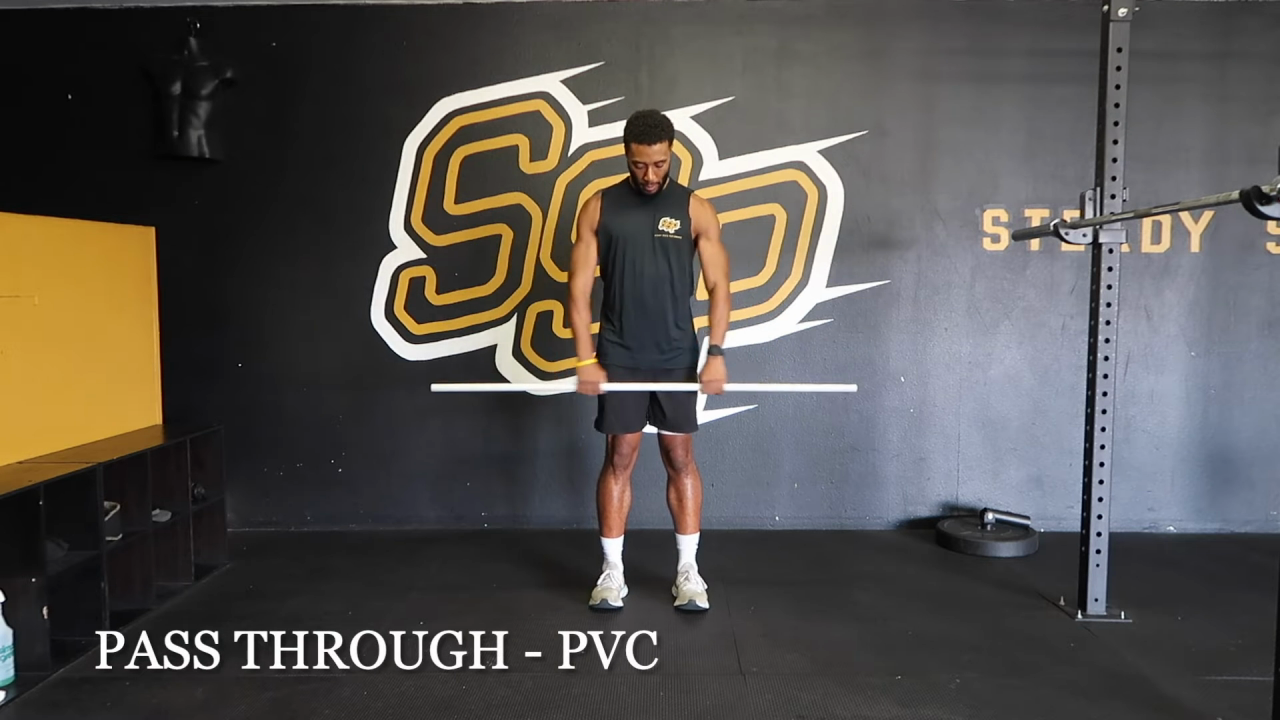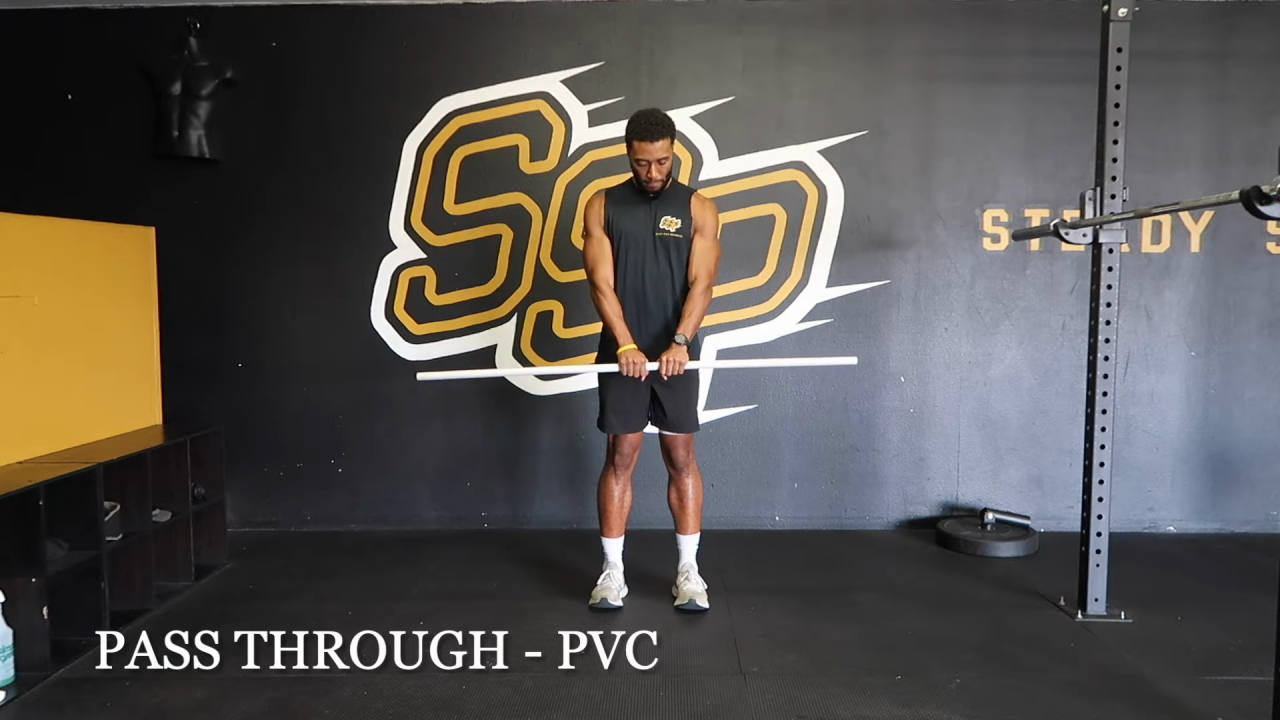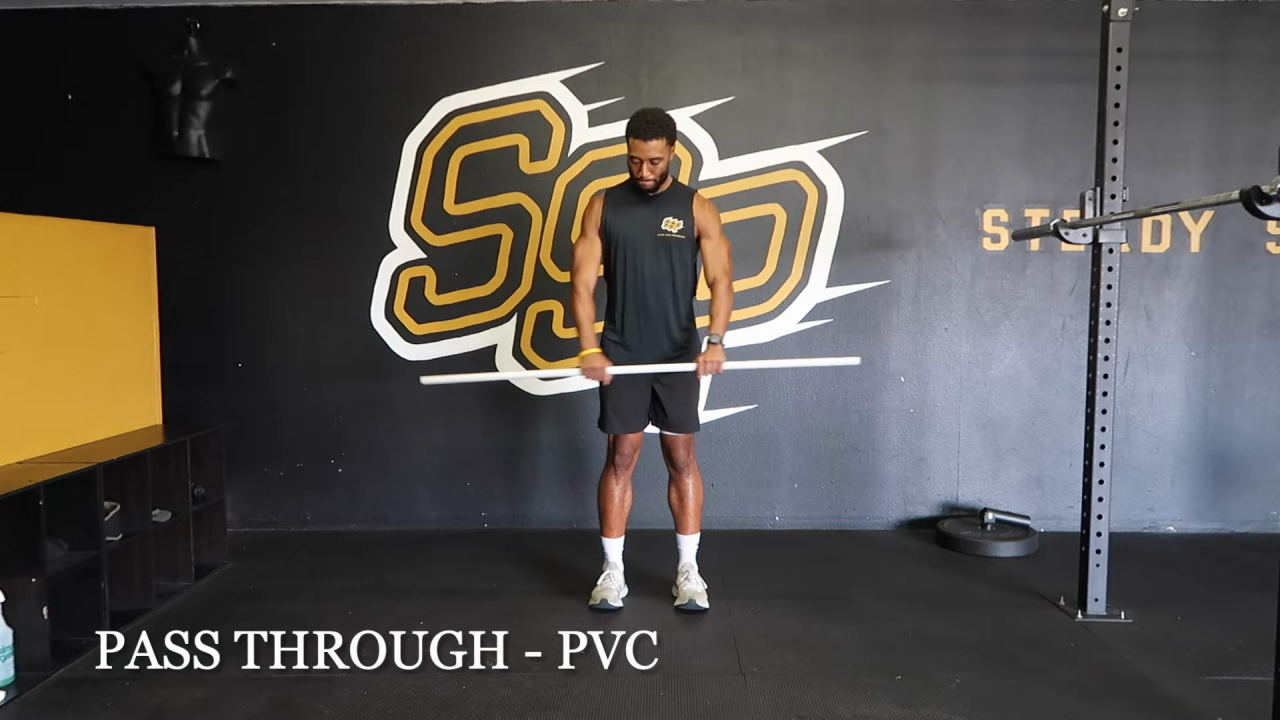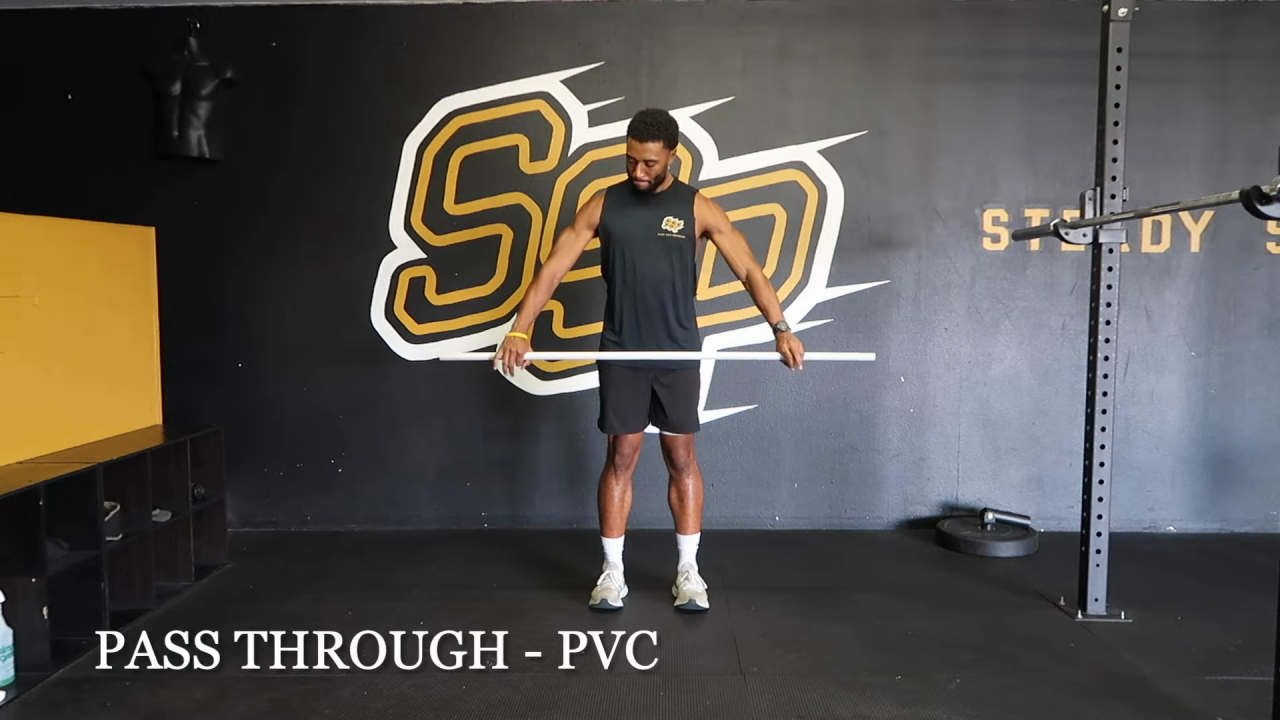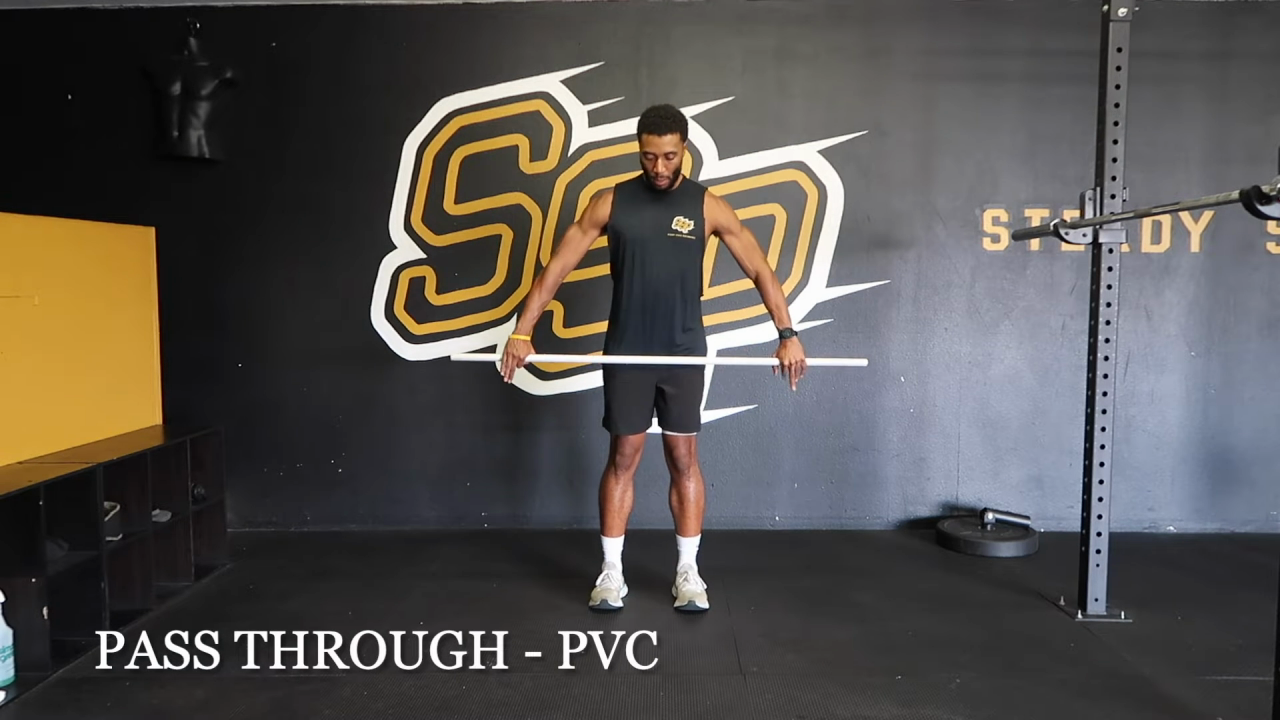
dt=0.5s
person 1, frame 1
left shoulder: (696, 208)
right shoulder: (599, 207)
left elbow: (718, 286)
right elbow: (580, 287)
left wrist: (715, 353)
right wrist: (585, 357)
left hip: (677, 358)
right hip: (619, 359)
left knee: (680, 458)
right knee: (618, 458)
left ankle: (687, 570)
right ankle: (612, 571)
person 1, frame 2
left shoulder: (697, 207)
right shoulder: (602, 205)
left elbow: (701, 283)
right elbow: (602, 283)
left wrist: (679, 342)
right wrist: (626, 346)
left hip: (676, 353)
right hip: (622, 354)
left knee: (681, 458)
right knee: (620, 458)
left ankle: (688, 570)
right ankle: (612, 570)
person 1, frame 3
left shoulder: (697, 207)
right shoulder: (603, 206)
left elbow: (721, 280)
right elbow: (583, 282)
left wrist: (716, 341)
right wrist: (587, 345)
left hip: (679, 354)
right hip: (621, 354)
left knee: (681, 458)
right knee: (620, 458)
left ankle: (688, 570)
right ankle: (612, 571)
person 1, frame 4
left shoulder: (698, 207)
right shoulder: (603, 204)
left elbow: (749, 269)
right elbow: (554, 268)
left wrist: (781, 330)
right wrist: (520, 330)
left hip: (678, 354)
right hip: (621, 354)
left knee: (682, 459)
right knee: (620, 458)
left ankle: (688, 570)
right ankle: (612, 571)
person 1, frame 5
left shoulder: (708, 206)
right shoulder: (611, 202)
left elbow: (760, 271)
right elbow: (557, 267)
left wrist: (788, 335)
right wrist: (522, 332)
left hip: (683, 354)
right hip: (626, 353)
left knee: (683, 459)
right knee: (622, 457)
left ankle: (687, 572)
right ankle: (611, 572)
